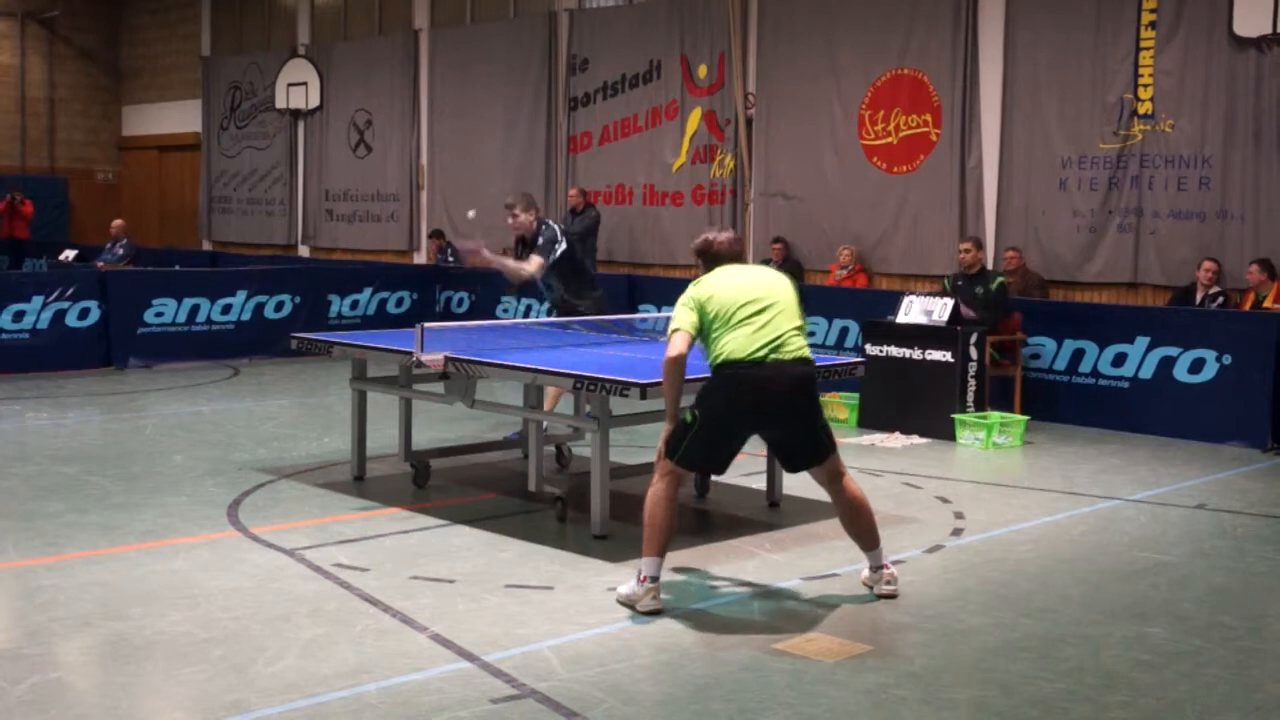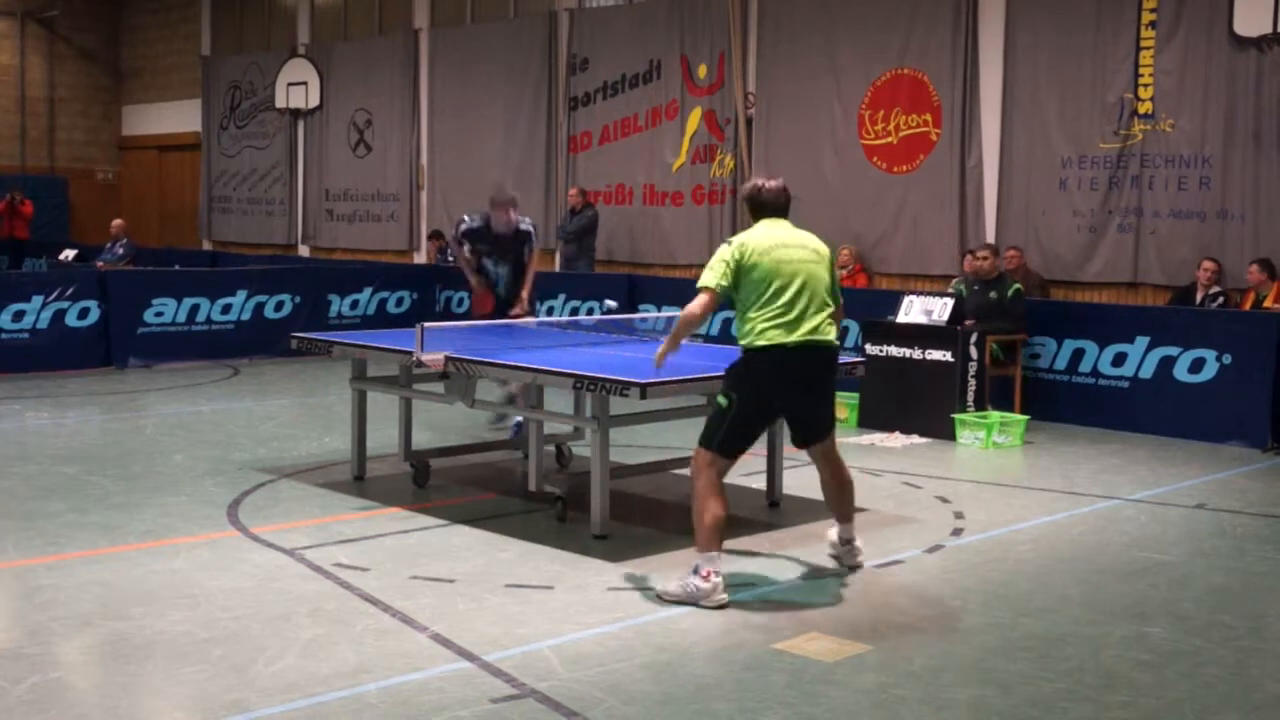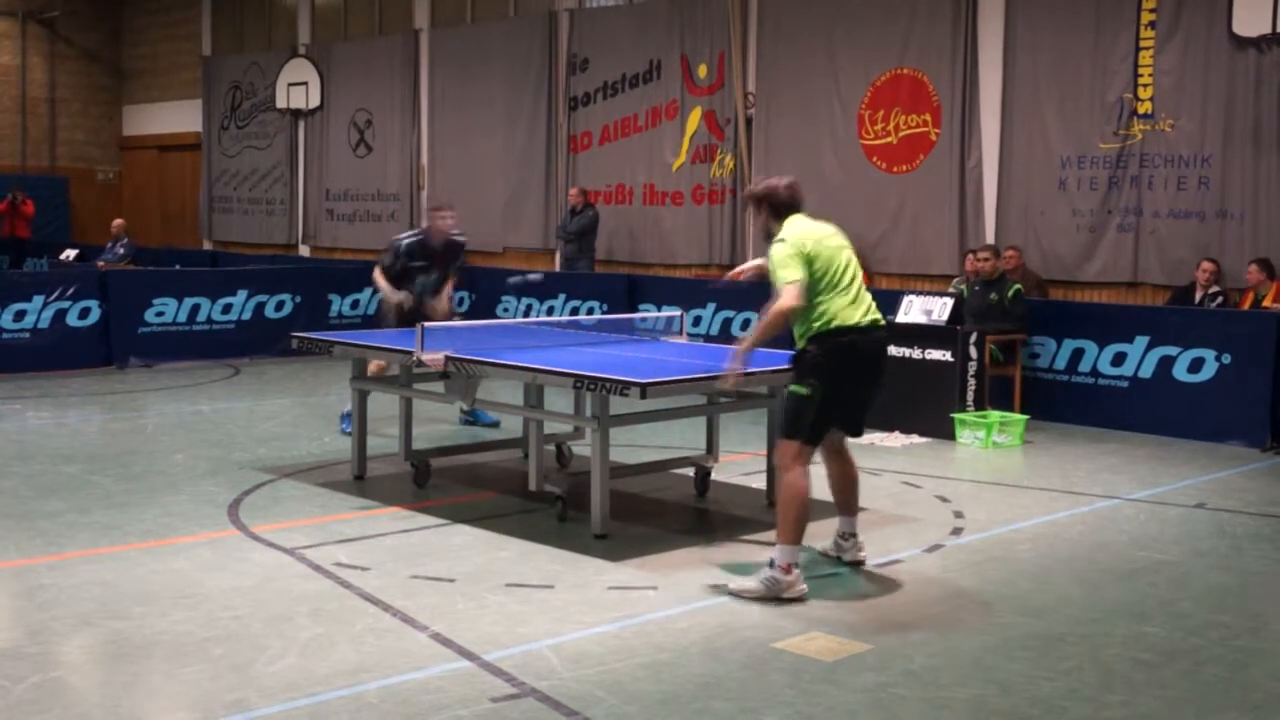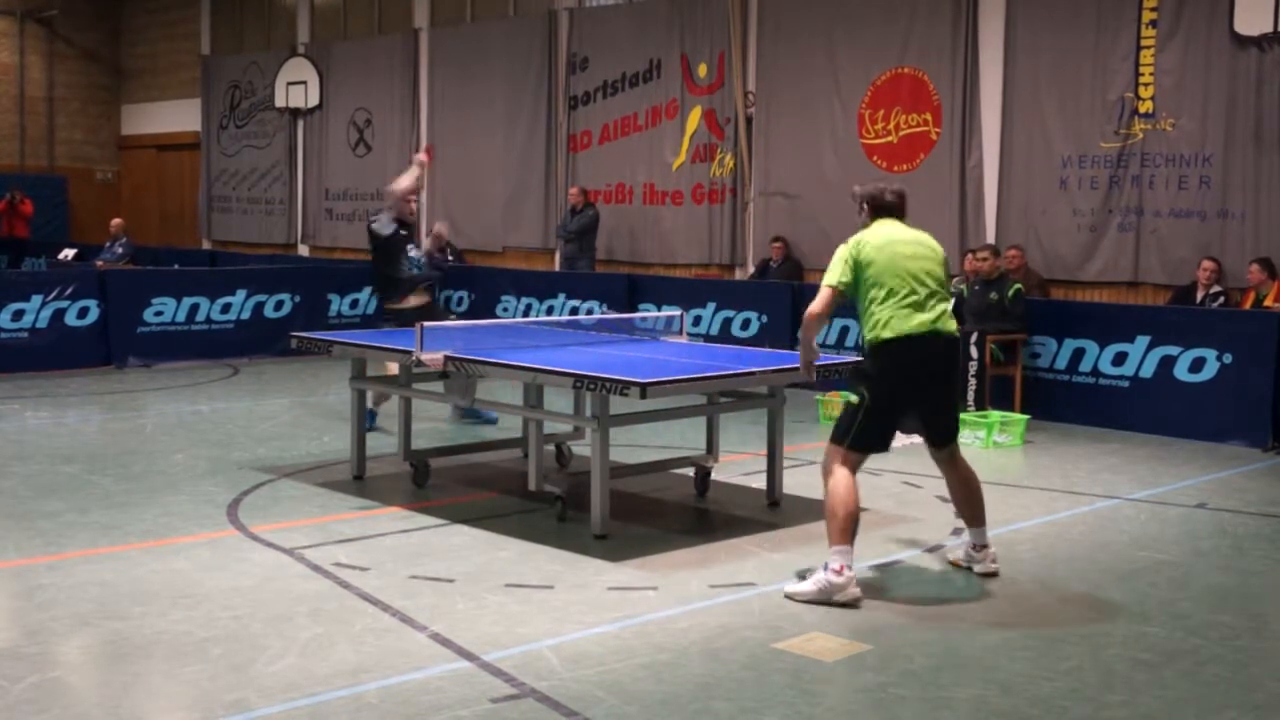
dt=0.7s
person 1, frame 1
left shoulder: (698, 289)
right shoulder: (777, 277)
left elbow: (675, 354)
left wrist: (671, 419)
left hip: (736, 382)
right hip: (795, 378)
left knee: (667, 474)
right knee: (834, 476)
left ankle: (647, 584)
right ankle: (880, 570)
person 1, frame 2
left shoulder: (739, 246)
right shoulder: (818, 246)
left elbow: (697, 310)
right elbow: (836, 311)
left wrist: (668, 345)
left hip: (765, 364)
right hip: (818, 361)
left knee: (707, 467)
right knee: (824, 450)
left ankle: (707, 577)
right ankle: (847, 542)
person 1, frame 3
left shoulder: (787, 242)
right shoulder: (824, 231)
left elbow: (789, 303)
left wrist: (743, 348)
right wrist: (765, 266)
left hip: (835, 346)
right hip: (870, 340)
left knee: (791, 457)
right knee: (833, 442)
left ankle: (785, 571)
right ankle: (848, 539)
person 1, frame 4
left shoulder: (855, 246)
right shoulder: (930, 244)
left elbow: (817, 311)
left wrist: (806, 347)
left hip: (892, 355)
right hip: (943, 352)
left knee: (839, 461)
right knee: (946, 452)
left ankle: (838, 572)
right ankle: (980, 549)
person 2, frame 1
left shoulder: (549, 234)
right shoulder: (524, 240)
left elbow: (530, 271)
right elbow: (517, 276)
left wrist: (489, 258)
right wrist: (497, 261)
left hip: (586, 306)
right hip: (567, 308)
person 2, frame 2
left shoulder: (525, 230)
right shoulder: (470, 227)
right elbow: (455, 245)
left wrist: (524, 295)
right wrist: (471, 275)
left hip: (516, 301)
right hip: (490, 300)
right ankle: (511, 391)
person 2, frame 3
left shoulder: (456, 243)
right shoulder: (405, 244)
right elbow: (378, 273)
left wrist: (444, 298)
right wrist: (390, 294)
left hip: (433, 309)
right hip: (401, 309)
right knee: (381, 362)
left ankle: (468, 410)
right ankle: (351, 412)
person 2, frame 4
left shoulder: (409, 229)
right shoulder: (382, 226)
right elbow: (394, 193)
right wrist: (417, 165)
left hip: (427, 310)
right hip: (398, 316)
left ankle: (464, 405)
right ankle: (370, 409)
